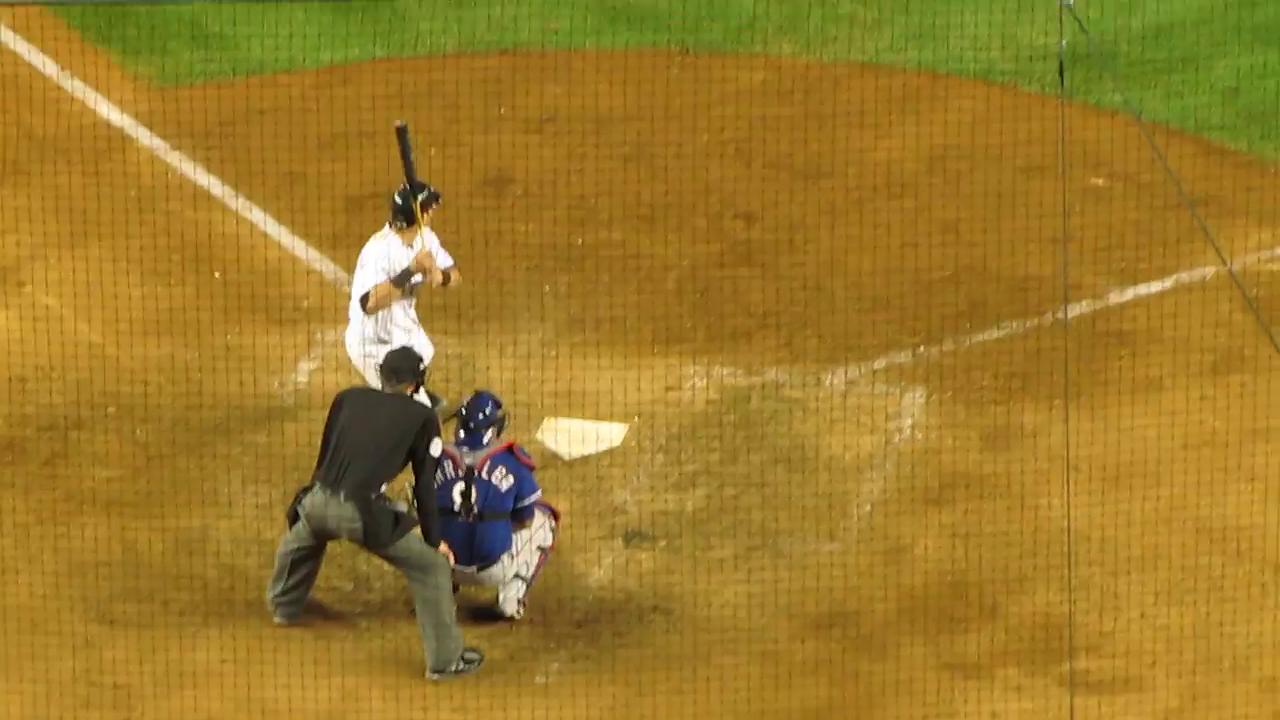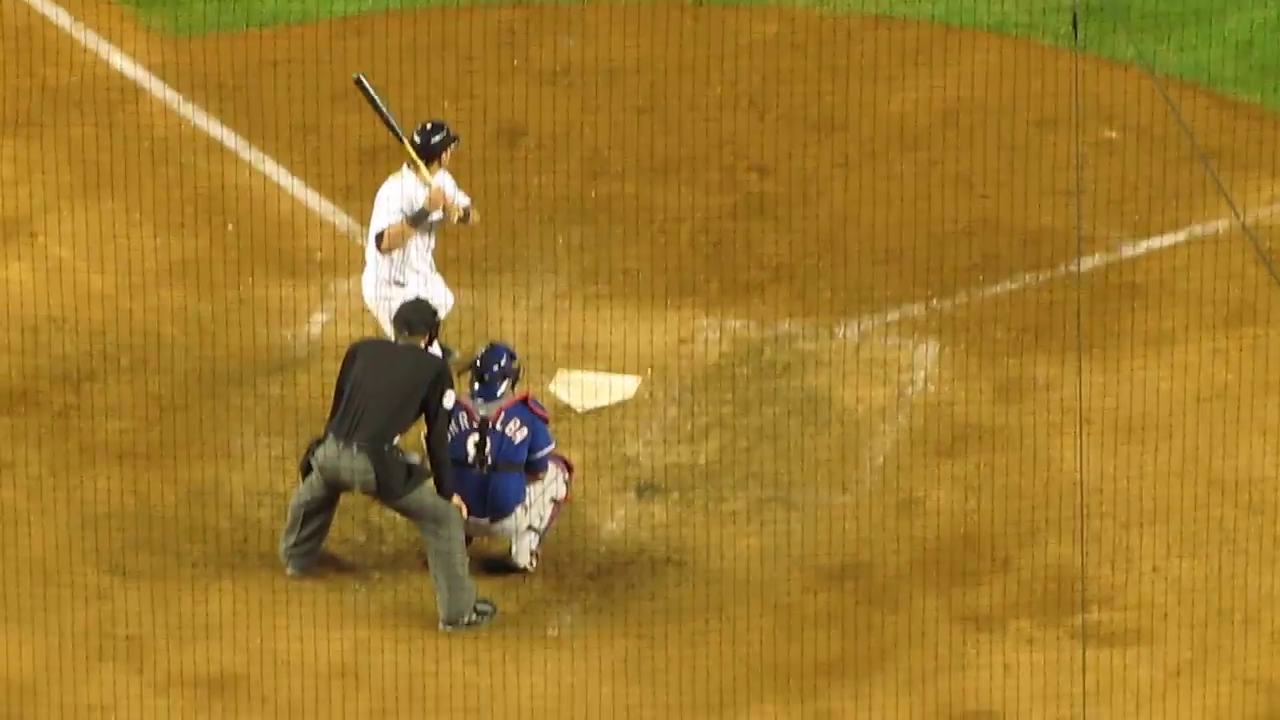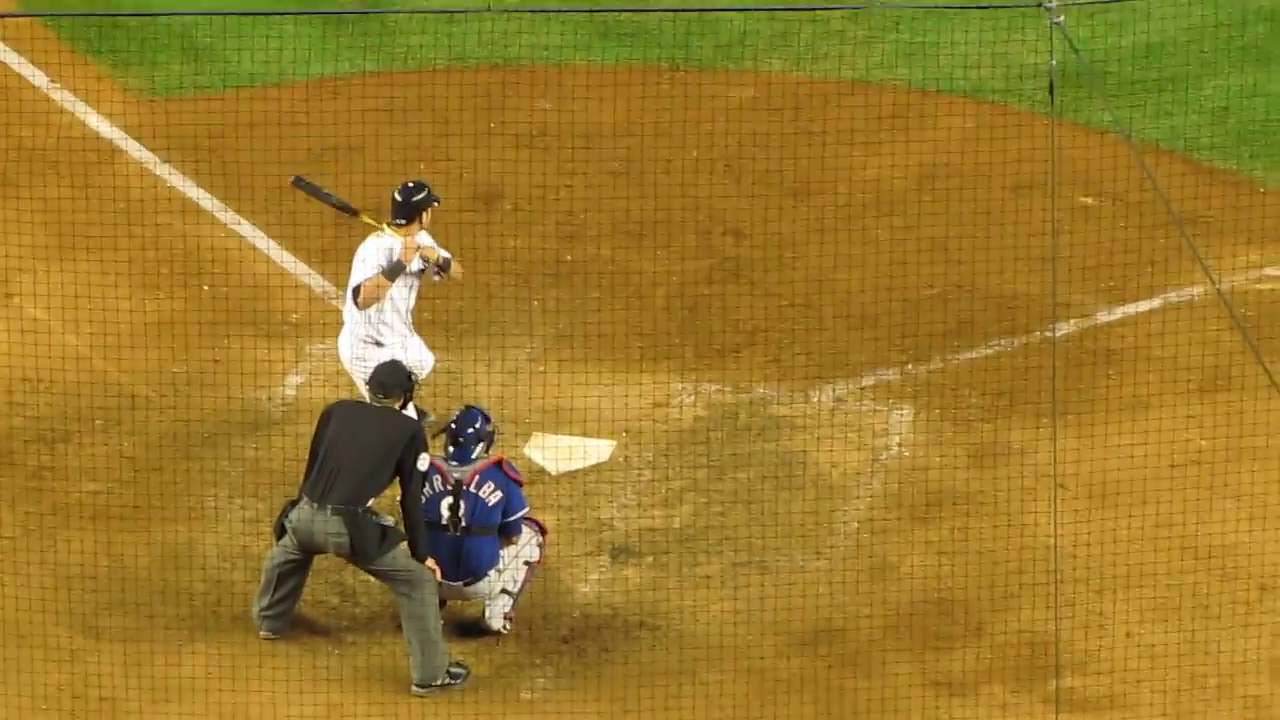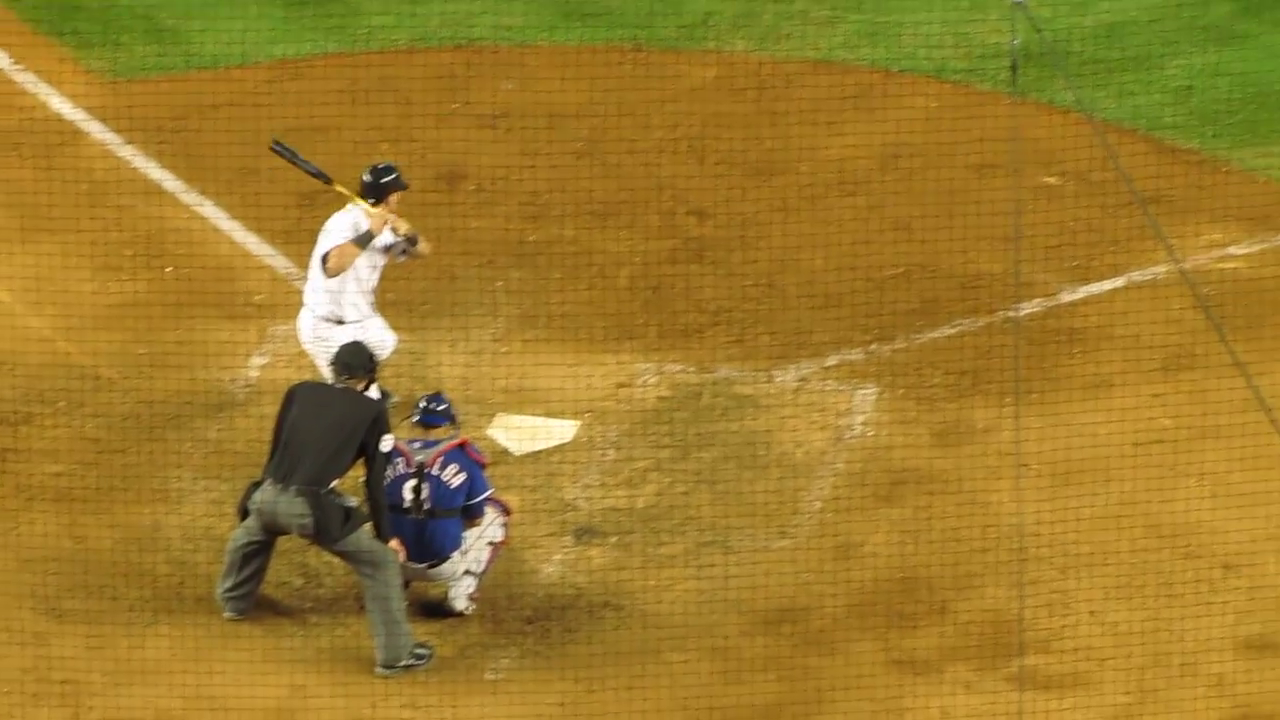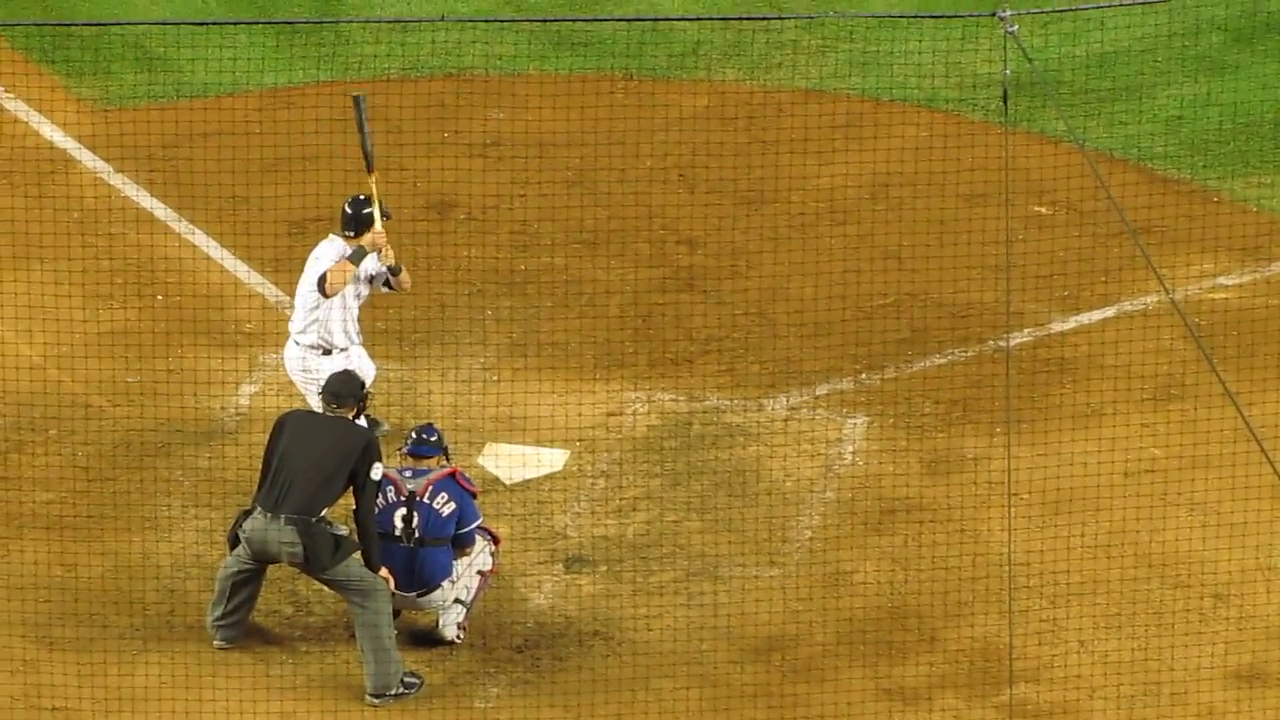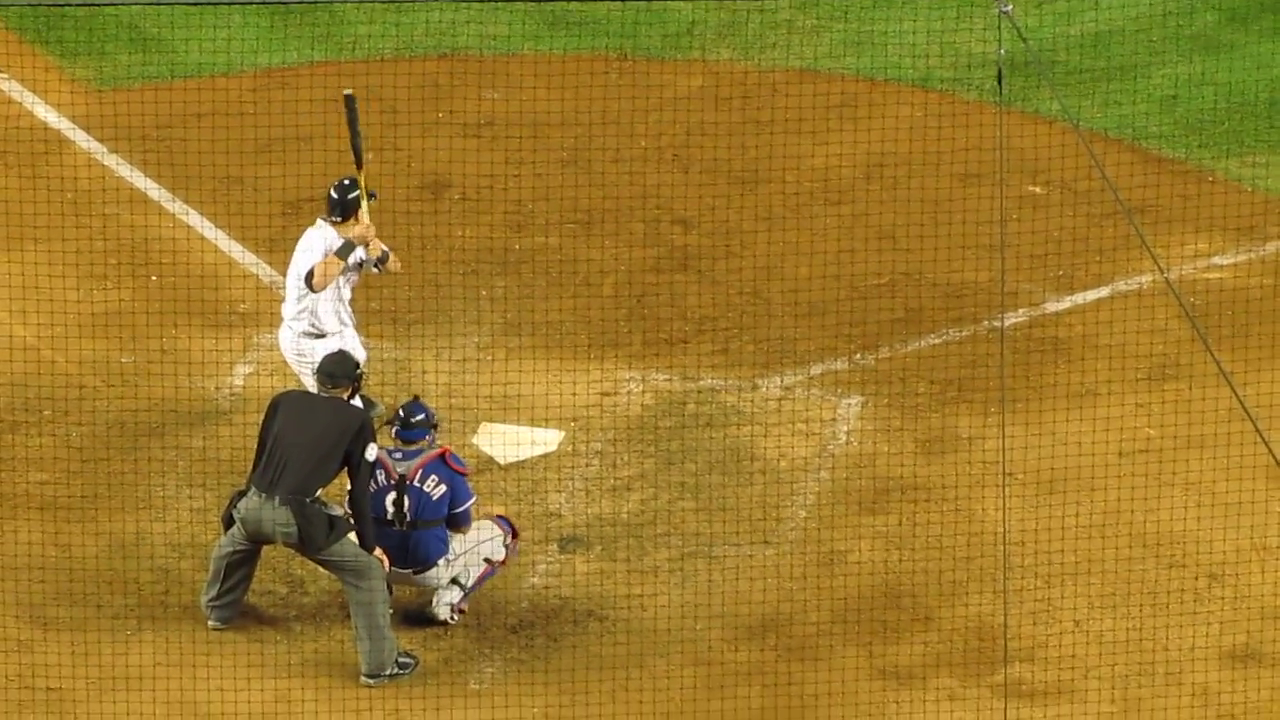
dt=0.4s
person 1, frame 1
left shoulder: (348, 397)
right shoulder: (422, 416)
right elbow: (425, 483)
right wrist: (434, 539)
left hip: (319, 503)
right hip: (362, 512)
left knee: (297, 540)
right knee: (432, 566)
left ankle: (284, 606)
right ankle: (445, 659)
person 1, frame 2
left shoulder: (361, 350)
right shoulder: (435, 368)
right elbow: (437, 437)
right wrist: (447, 492)
left hip: (332, 454)
right hip: (375, 464)
left knee: (311, 491)
right knee: (444, 518)
left ankle: (297, 558)
right ankle: (458, 610)
person 1, frame 3
left shoulder: (336, 411)
right shoulder: (409, 430)
right elbow: (411, 499)
right wrist: (421, 554)
left hip: (306, 516)
right hip: (350, 526)
left knee: (284, 553)
right knee: (418, 581)
left ankle: (270, 620)
right ankle: (431, 673)
person 1, frame 4
left shoulder: (300, 391)
right shoulder: (372, 411)
right elbow: (375, 480)
right wrist: (384, 535)
left hip: (270, 497)
right hip: (313, 507)
left knee: (248, 534)
right knee: (382, 562)
left ankle: (234, 601)
right ankle: (395, 654)
person 1, frame 5
left shoulder: (289, 420)
right shoulder: (362, 439)
right elbow: (365, 508)
right wrist: (374, 564)
left hip: (259, 527)
right hip: (303, 536)
left knee: (237, 562)
right knee: (373, 591)
left ankle: (223, 629)
right ankle: (384, 683)
person 1, frame 6
left shoulder: (284, 400)
right shoulder: (357, 420)
right elbow: (360, 490)
right wrist: (368, 545)
left hip: (254, 507)
right hip: (298, 517)
left knee: (232, 543)
right knee: (368, 571)
left ankle: (219, 610)
right ankle: (379, 664)
person 2, frame 1
left shoulder: (424, 237)
right shoulder: (380, 250)
left elbow: (454, 275)
right elbow: (369, 304)
left wrist: (441, 277)
right wrist: (411, 271)
left hip: (403, 328)
right hip: (373, 343)
left ankle: (414, 391)
person 2, frame 2
left shoulder: (441, 179)
right shoulder: (397, 189)
left elbow: (473, 216)
right elbow: (384, 244)
left wrist: (459, 212)
right wrist: (426, 210)
left hip: (421, 274)
right hip: (390, 288)
left knee: (442, 304)
person 2, frame 3
left shoulder: (420, 239)
right shoulder: (377, 247)
left elbow: (456, 273)
right elbow: (361, 299)
left wrist: (438, 259)
right wrist: (400, 264)
left hip: (399, 337)
right hip: (367, 348)
left knee: (422, 363)
person 2, frame 4
left shoulder: (384, 222)
right shoulder: (344, 222)
left elbow: (422, 251)
right elbow: (330, 266)
left wrist: (408, 234)
right wrist: (370, 233)
left hip: (358, 316)
right hip: (327, 327)
left knee: (383, 343)
person 2, frame 5
left shoulder: (366, 252)
right shoulder: (330, 251)
left elbow: (403, 285)
right elbow: (328, 288)
left wrist: (392, 264)
right wrist: (363, 251)
left hip: (343, 346)
right hip: (313, 358)
left knee: (364, 373)
person 2, frame 6
left shoulder: (356, 234)
right shoulder: (317, 239)
left elbow: (394, 267)
right elbow: (315, 283)
left wrist: (379, 253)
right wrist: (351, 244)
left hip: (337, 327)
right hip: (308, 341)
left knee: (356, 358)
left ankle: (349, 396)
person 3, frame 1
left shoulder: (439, 457)
right shoulder: (512, 458)
right elbow: (525, 521)
right hip: (493, 567)
right knee: (544, 517)
right ankle: (511, 601)
person 3, frame 2
left shoulder: (453, 409)
right shoulder: (527, 412)
right elbow: (539, 474)
right hip: (507, 517)
right knee: (558, 469)
right ankle: (524, 553)
person 3, frame 3
left shoulder: (427, 471)
right shoulder: (501, 475)
right elbow: (512, 537)
right hip: (480, 580)
right knee: (531, 533)
right ankle: (497, 615)
person 3, frame 4
left shoulder: (390, 453)
right shoulder: (464, 456)
right elbow: (475, 519)
right hip: (444, 563)
right knee: (494, 512)
right ankle: (461, 594)
person 3, frame 5
left shoulder: (379, 482)
right shoulder: (455, 485)
right elbow: (466, 548)
right hip: (434, 592)
right knee: (484, 541)
right ankle: (451, 623)
person 3, frame 6
left shoulder: (371, 463)
right shoulder: (446, 465)
right elbow: (463, 528)
right hip: (431, 568)
right knee: (502, 530)
right ankle: (448, 602)
